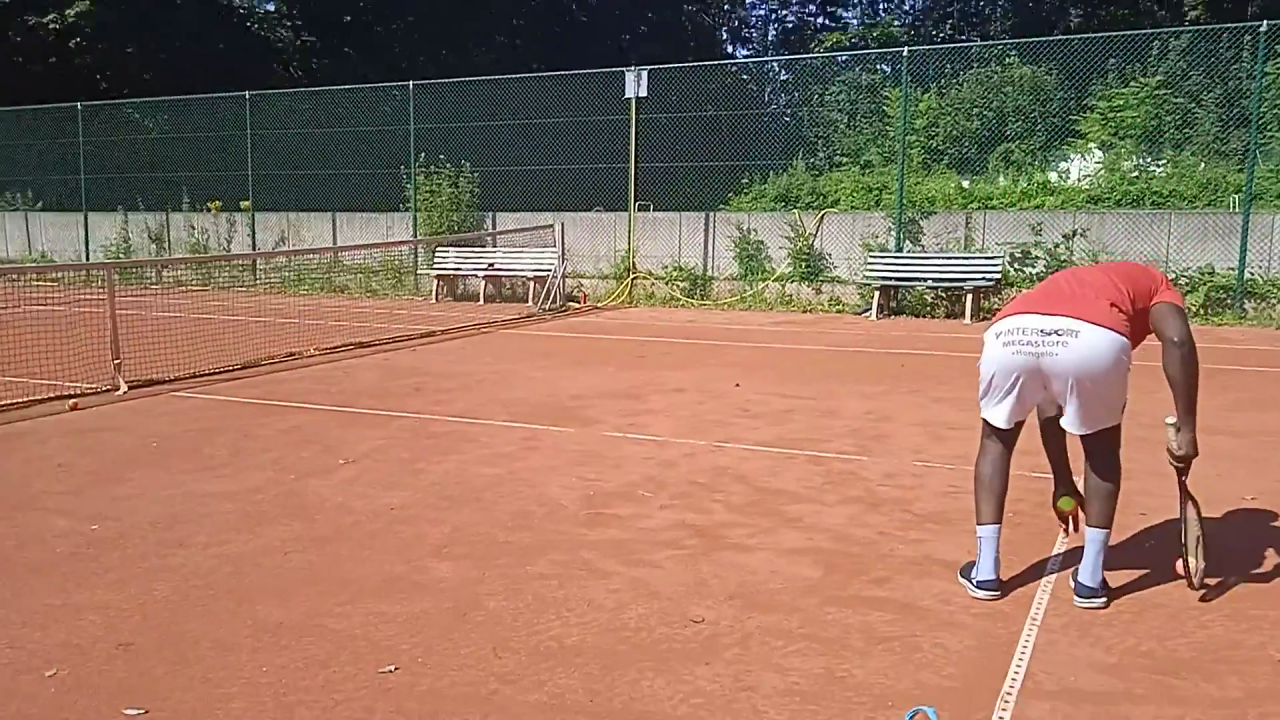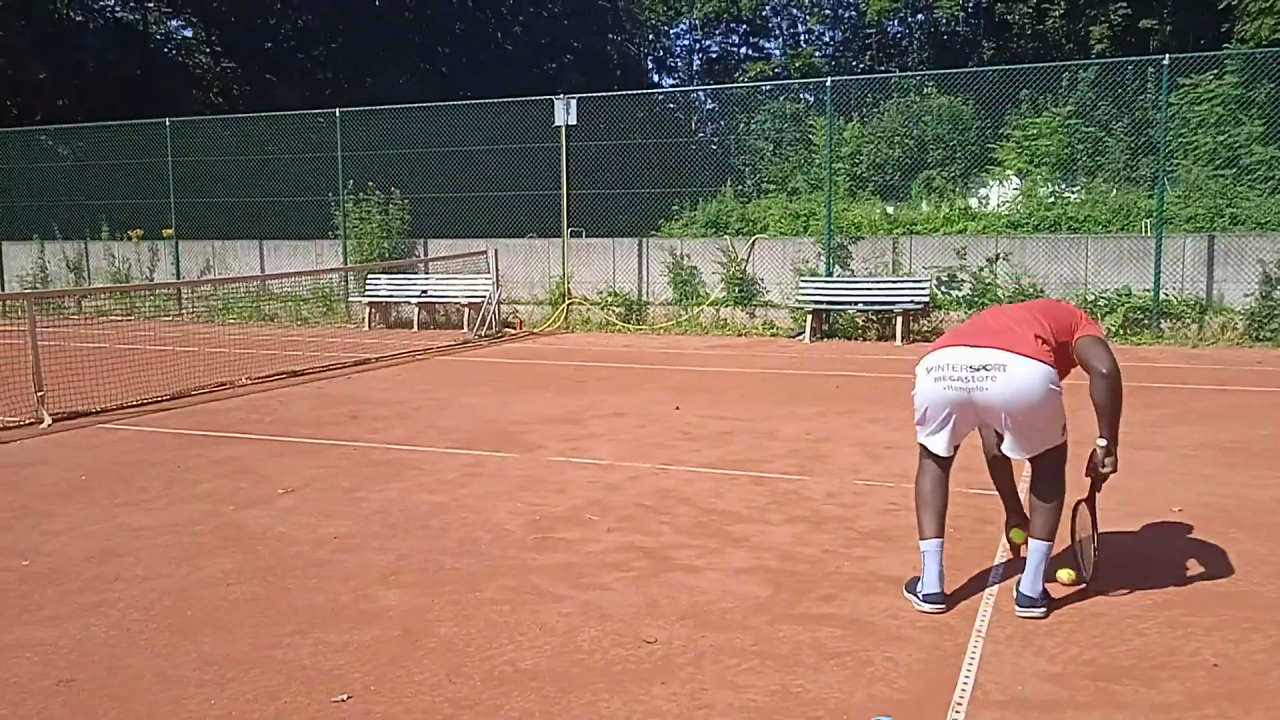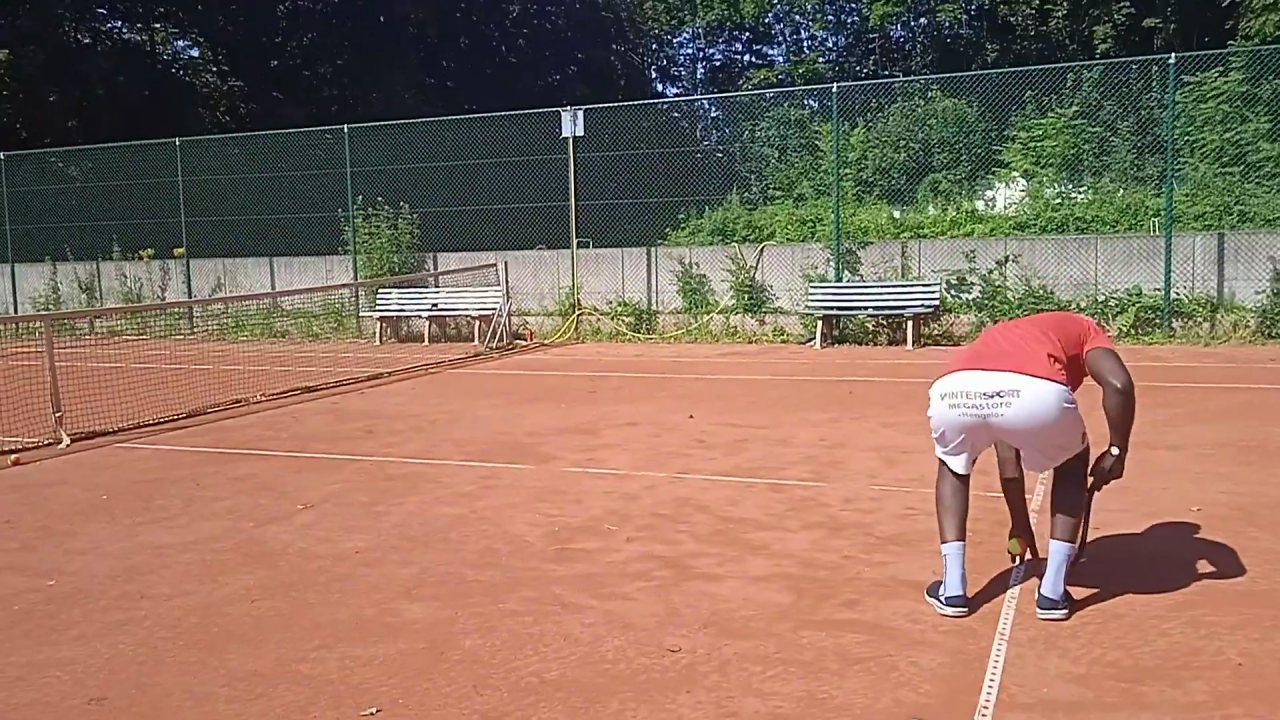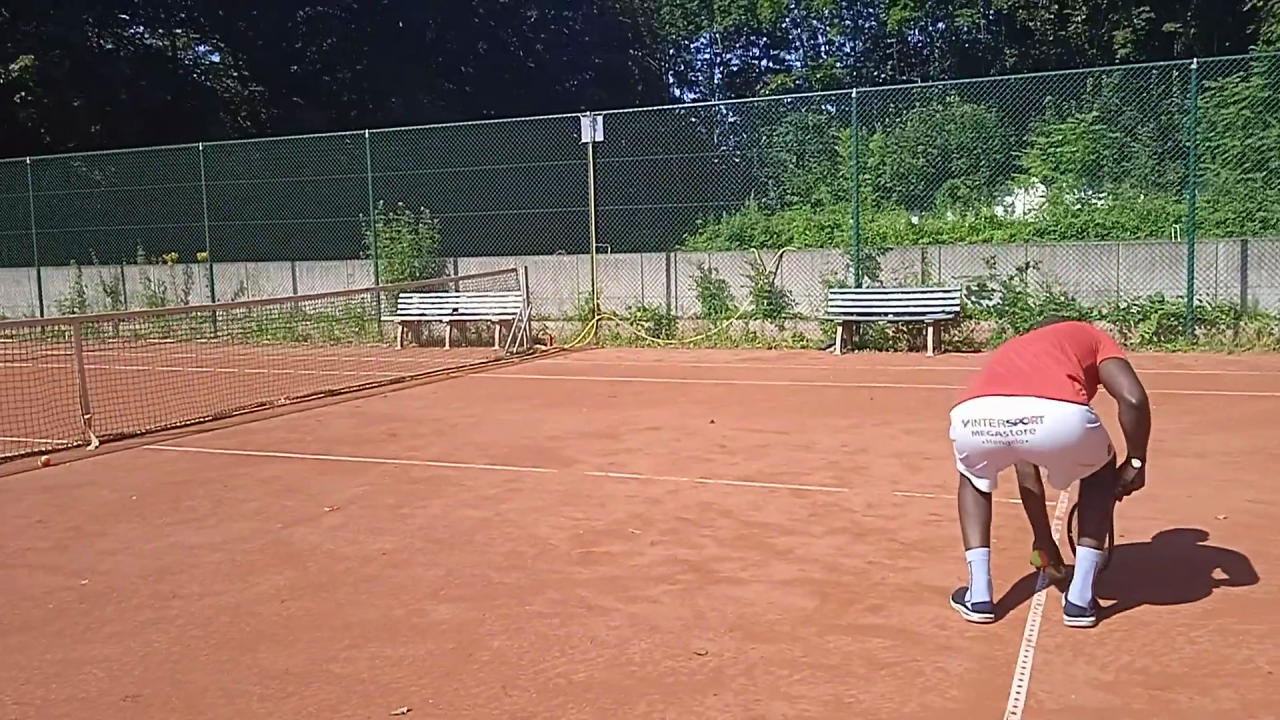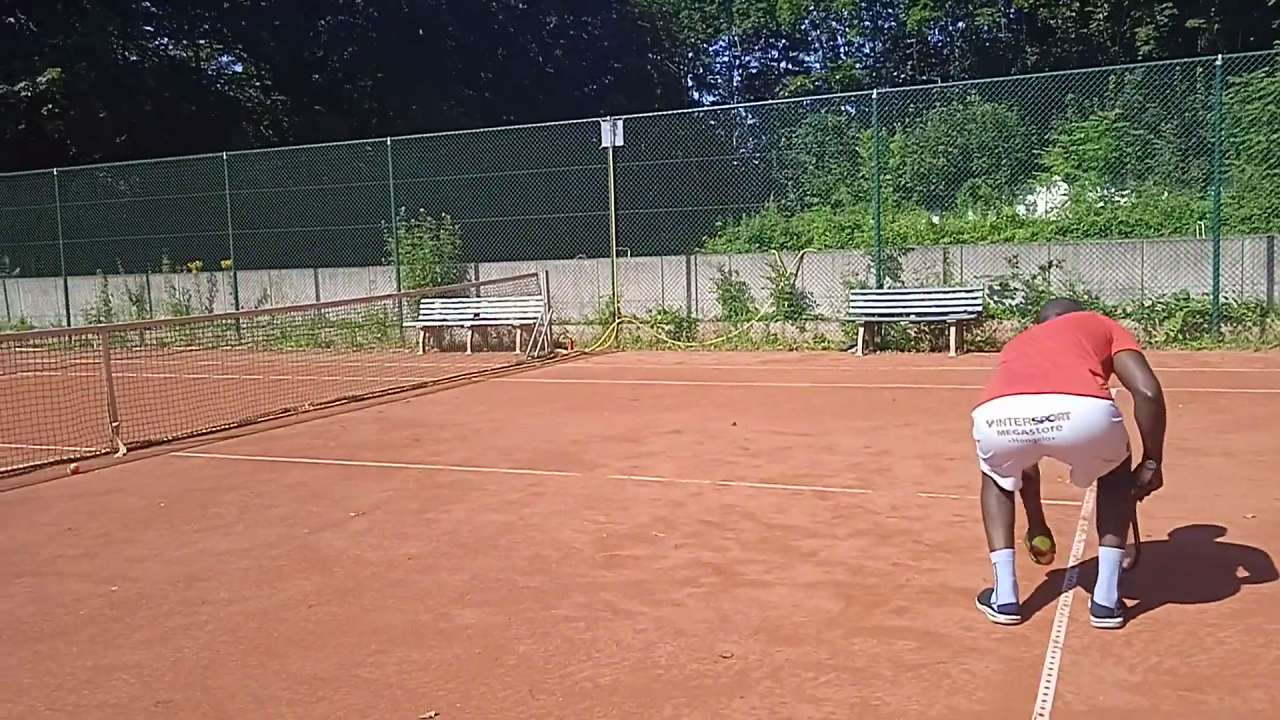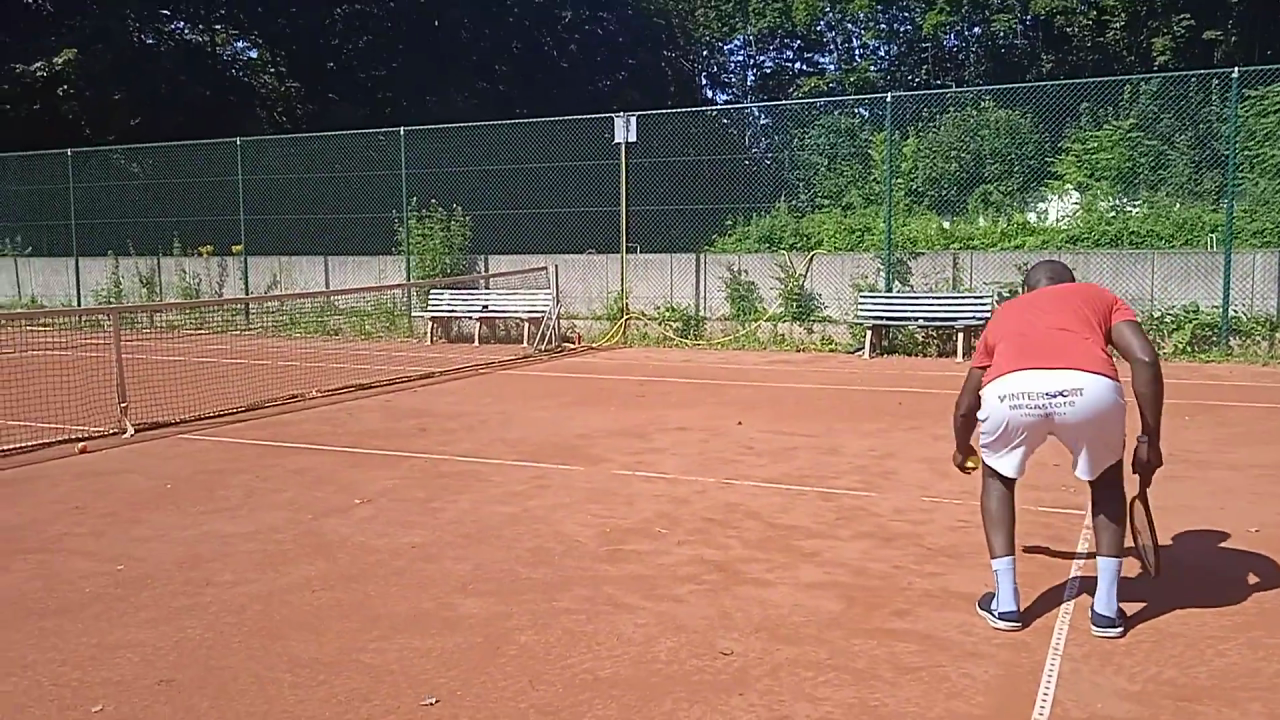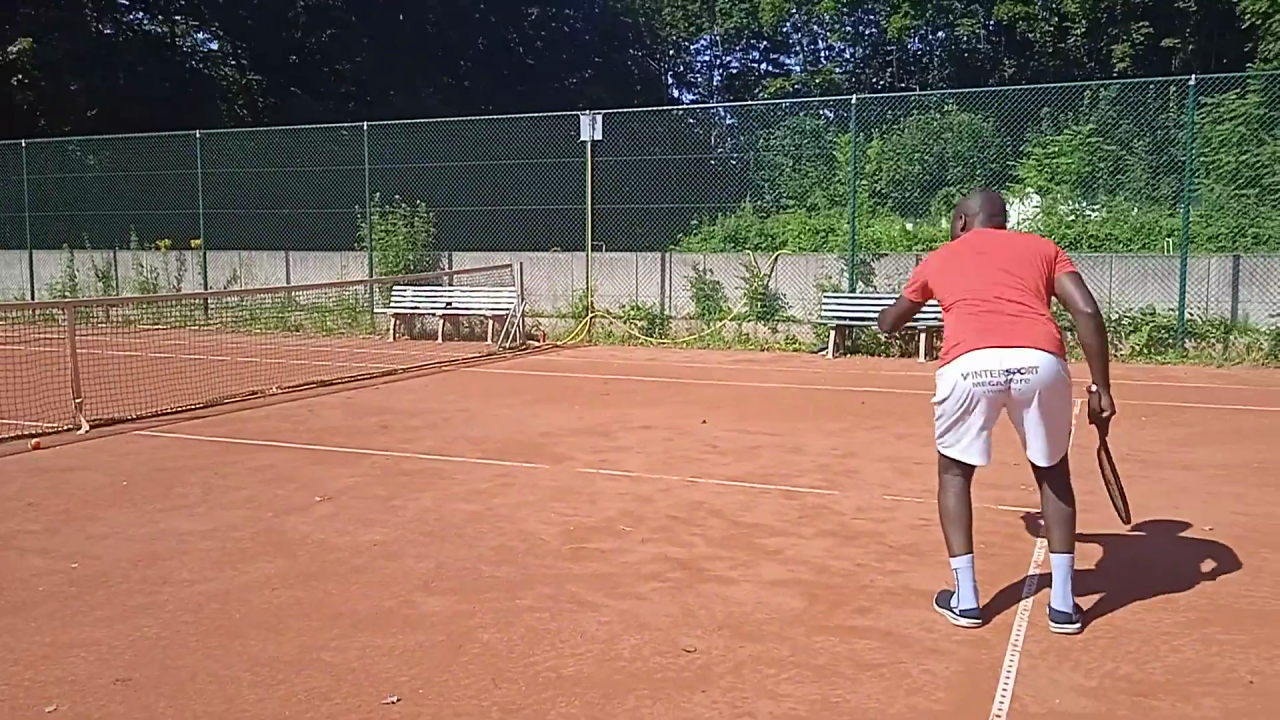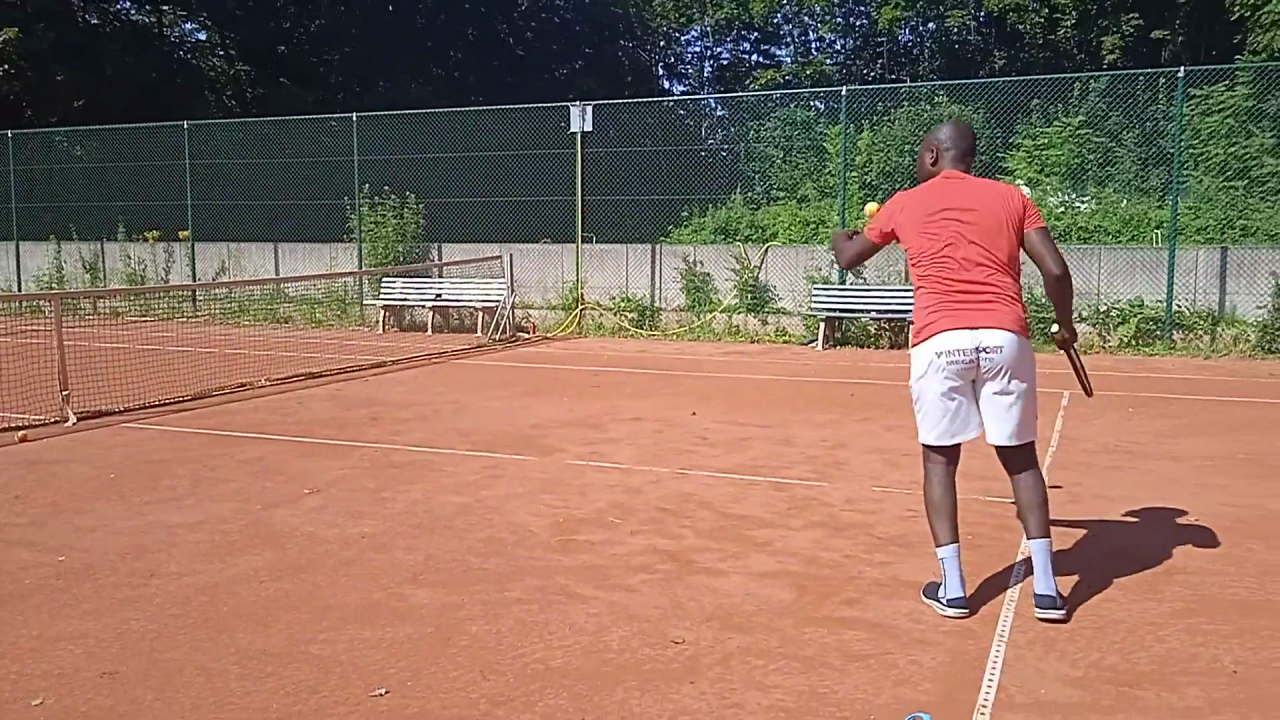
dt=0.2s
person 1, frame 1
right shoulder: (1153, 282)
left elbow: (1049, 409)
right elbow: (1178, 339)
left wrist: (1063, 481)
right wrist: (1186, 428)
left hip: (1010, 331)
right hip: (1096, 338)
left knee: (996, 439)
right knee: (1102, 444)
left ankle: (985, 569)
right ankle: (1091, 577)
person 1, frame 2
right shoulder: (1073, 318)
left elbow: (993, 443)
right elbow: (1105, 370)
left wrist: (1014, 512)
right wrist: (1107, 445)
left hip: (941, 365)
right hip: (1024, 370)
left knee: (934, 459)
right knee: (1048, 462)
left ankle: (929, 583)
right ankle: (1032, 588)
person 1, frame 3
right shoulder: (1082, 328)
left elbow: (1007, 457)
right elbow: (1118, 384)
left wrist: (1021, 524)
right wrist: (1116, 451)
left hip: (955, 388)
right hip: (1038, 391)
left knee: (953, 468)
right knee: (1072, 464)
left ankle: (952, 586)
right ankle: (1053, 590)
person 1, frame 4
right shoulder: (1092, 337)
left elbow: (1025, 468)
right elbow: (1133, 398)
left wrist: (1043, 536)
right wrist: (1136, 462)
left hip: (975, 414)
right hip: (1058, 413)
left knee: (975, 479)
right knee: (1100, 472)
left ankle: (978, 592)
right ankle: (1080, 597)
person 1, frame 5
right shoulder: (1104, 326)
right elbow: (1148, 392)
left wrist: (1037, 524)
right wrist: (1152, 462)
left hip: (999, 414)
right hip: (1084, 410)
left knee: (997, 478)
right knee: (1116, 473)
left ankle: (1004, 593)
right ankle: (1107, 597)
person 1, frame 6
left shoulder: (1004, 311)
right shoulder: (1101, 297)
left elbow: (968, 401)
right elbow: (1146, 360)
left wrist: (962, 446)
right wrist: (1149, 439)
left hip: (1011, 389)
right hip: (1092, 387)
left knee: (998, 476)
right knee: (1106, 480)
left ankle: (1005, 600)
right ankle: (1106, 606)
person 1, frame 7
left shoulder: (939, 257)
right shoulder: (1041, 247)
left elbow: (890, 321)
right elbow: (1087, 311)
left wrist: (888, 316)
right wrist: (1101, 387)
left hip: (969, 363)
right hip: (1039, 361)
left knee: (954, 471)
right knee: (1052, 472)
left ankle: (964, 597)
right ankle: (1062, 601)
person 1, frame 8
left shoulder: (906, 203)
right shoulder: (1012, 197)
left elbow: (847, 257)
right elbow: (1055, 271)
left wrist: (840, 236)
right wrist: (1065, 325)
left hip: (940, 340)
right hip: (1004, 337)
left knee: (939, 459)
right knee: (1020, 457)
left ankle: (952, 588)
right ankle: (1045, 586)
